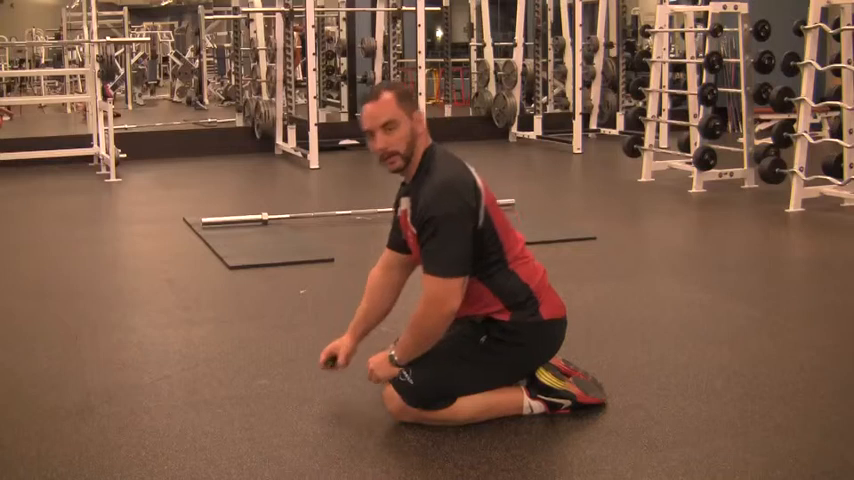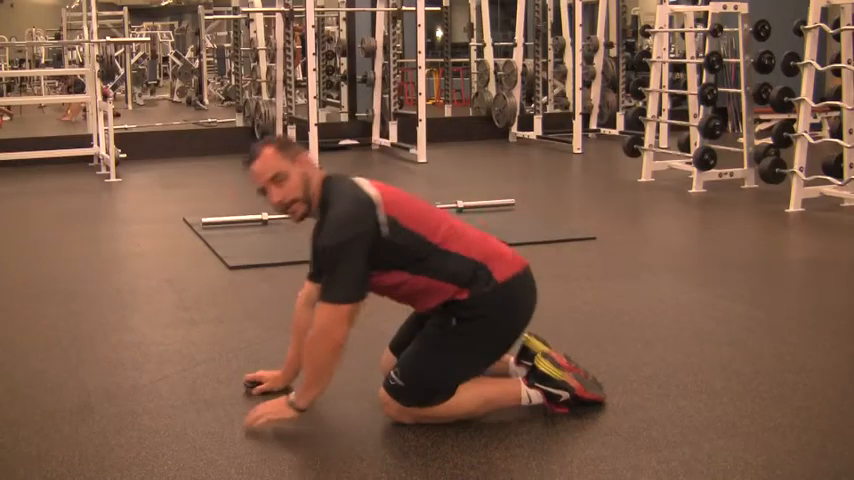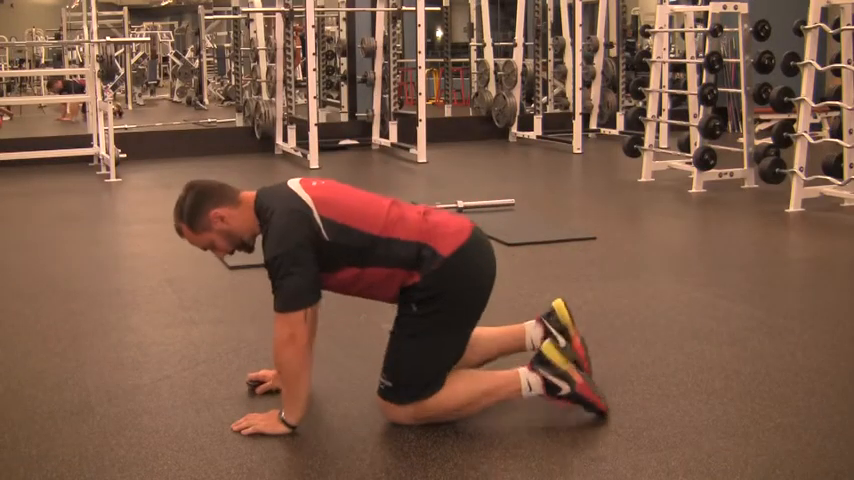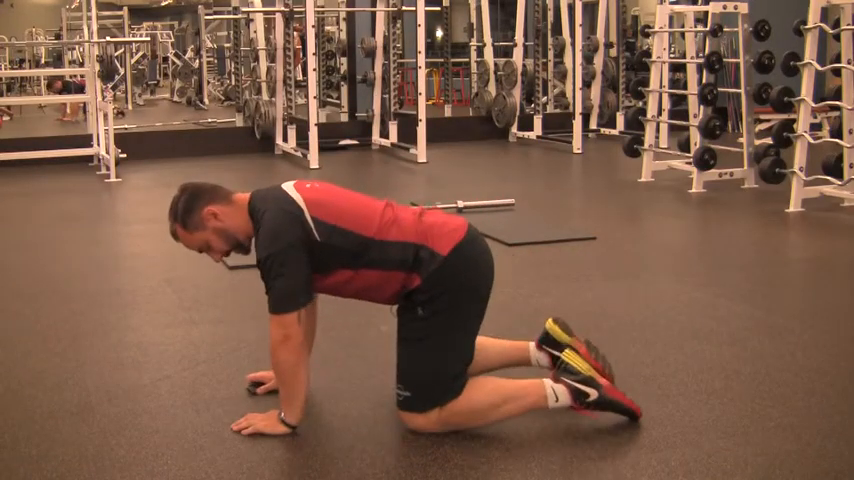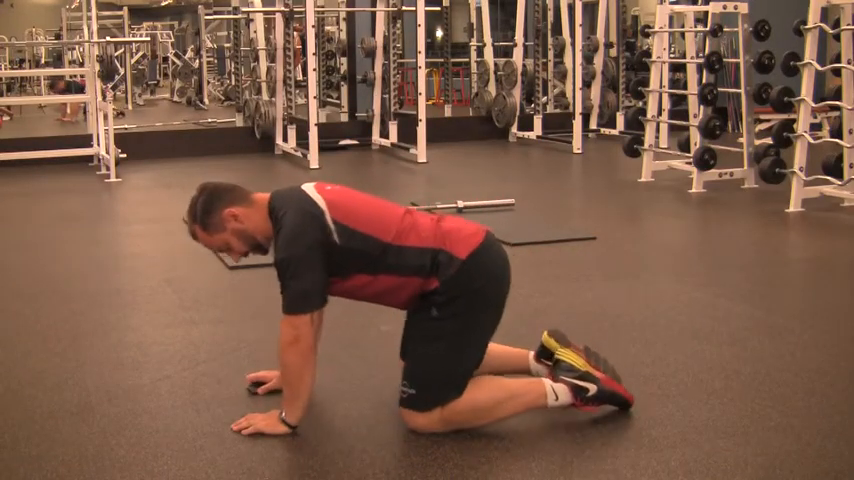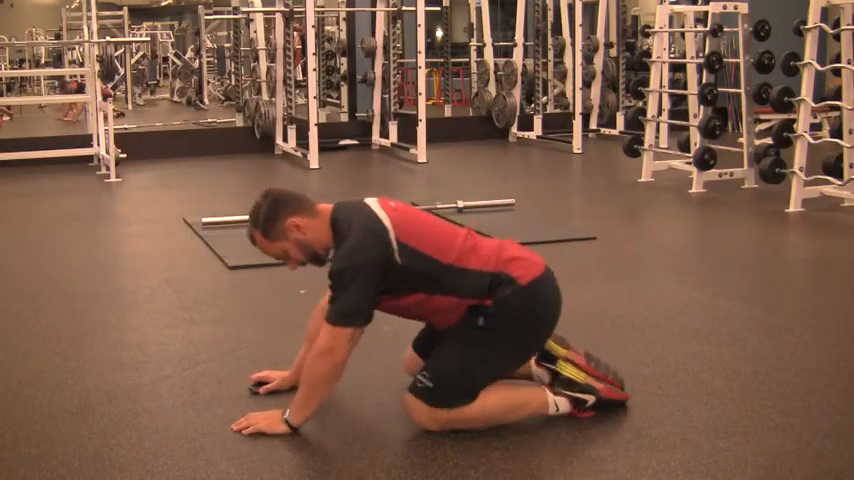
dt=0.7s
person 1, frame 1
left shoulder: (443, 190)
right shoulder: (414, 187)
left elbow: (442, 304)
right elbow: (391, 269)
left wrist: (395, 359)
right wrist: (352, 336)
left hip: (520, 324)
right hip: (494, 311)
left knee: (402, 399)
right knee: (408, 361)
left ankle: (538, 393)
right ankle: (521, 367)
person 1, frame 2
left shoulder: (345, 220)
right shoulder: (339, 201)
left elbow: (332, 329)
right elbow: (311, 301)
left wrist: (295, 402)
right wrist: (288, 371)
left hip: (493, 293)
right hip: (489, 282)
left knee: (402, 402)
right knee: (393, 364)
left ankle: (538, 385)
right ankle: (518, 362)
person 1, frame 3
left shoulder: (284, 230)
right shoulder: (284, 201)
left elbow: (293, 336)
right elbow: (306, 306)
left wrist: (288, 417)
right wrist: (291, 373)
left hip: (449, 267)
right hip: (460, 248)
left knee: (401, 403)
right knee: (435, 355)
left ankle: (538, 378)
right ankle: (543, 333)
person 1, frame 4
left shoulder: (276, 232)
right shoulder: (279, 205)
left elbow: (287, 334)
right elbow: (304, 304)
left wrist: (287, 416)
right wrist: (290, 374)
left hip: (447, 269)
right hip: (452, 251)
left knee: (421, 412)
right knee: (434, 359)
left ankle: (565, 387)
right ankle: (546, 349)
person 1, frame 5
left shoulder: (296, 233)
right shoulder: (296, 206)
left elbow: (299, 336)
right elbow: (310, 313)
left wrist: (288, 417)
right wrist: (292, 373)
left hip: (465, 275)
right hip: (466, 258)
left knee: (422, 413)
right knee: (422, 364)
left ankle: (565, 386)
right ankle: (543, 359)
person 1, frame 6
left shoulder: (357, 247)
right shoulder: (352, 218)
left elbow: (332, 351)
right elbow: (329, 310)
left wrist: (290, 419)
right wrist: (294, 374)
left hip: (520, 299)
right hip: (513, 284)
left knee: (426, 409)
right knee: (417, 365)
left ankle: (566, 395)
right ankle: (545, 364)
